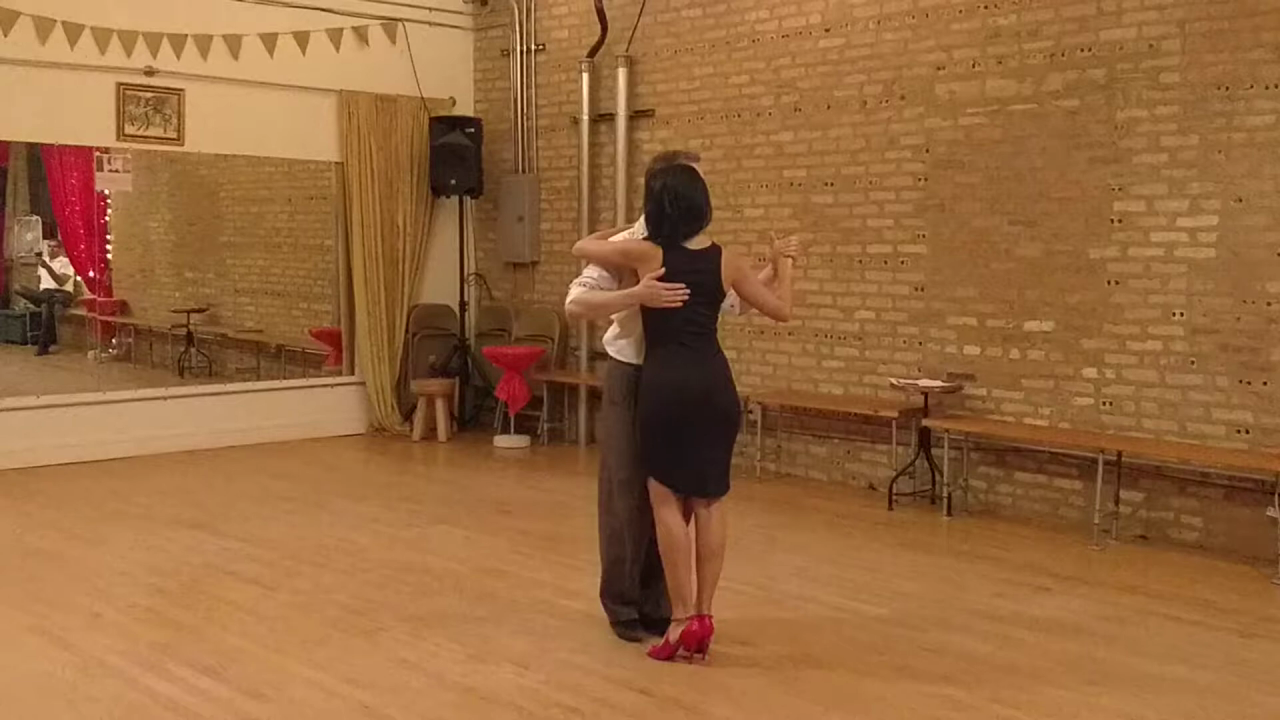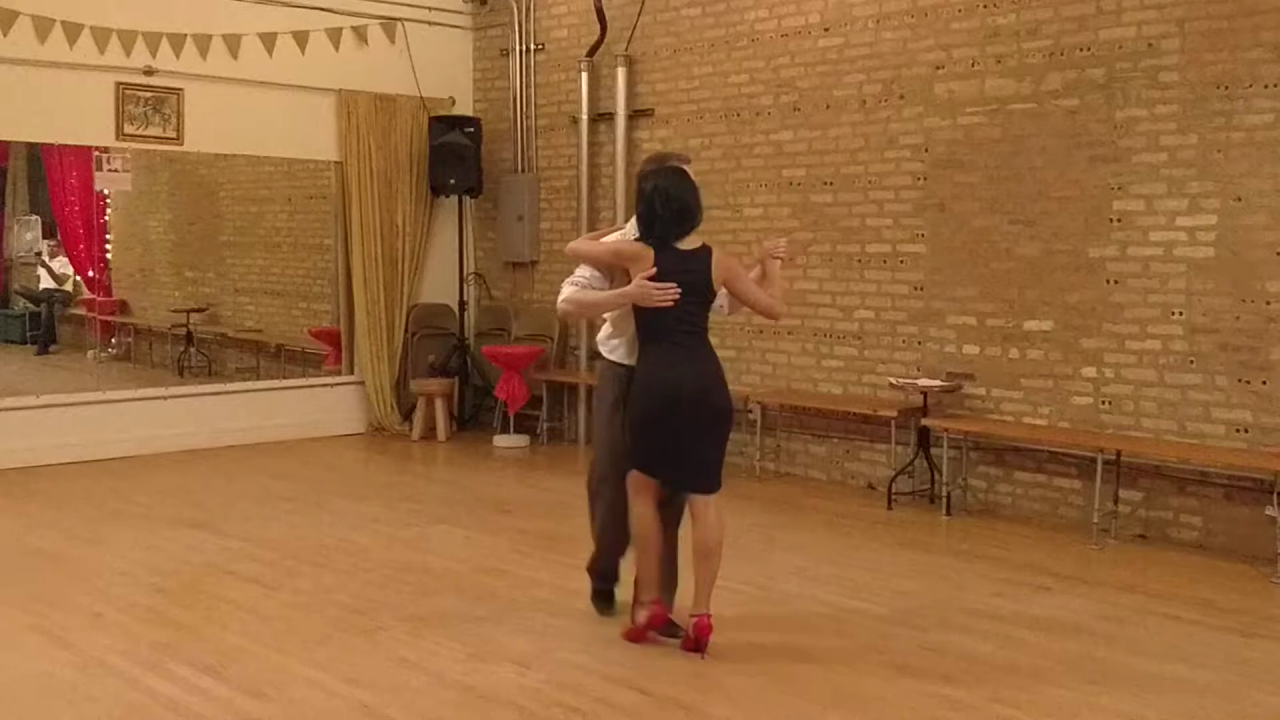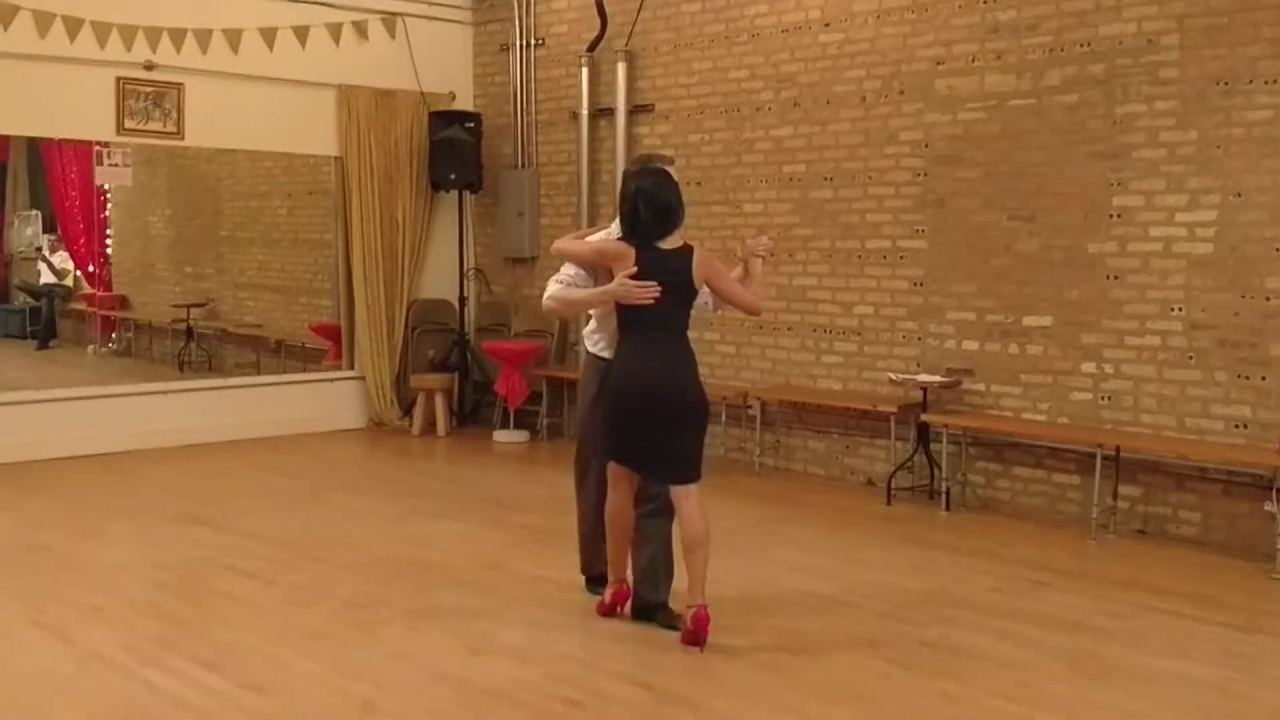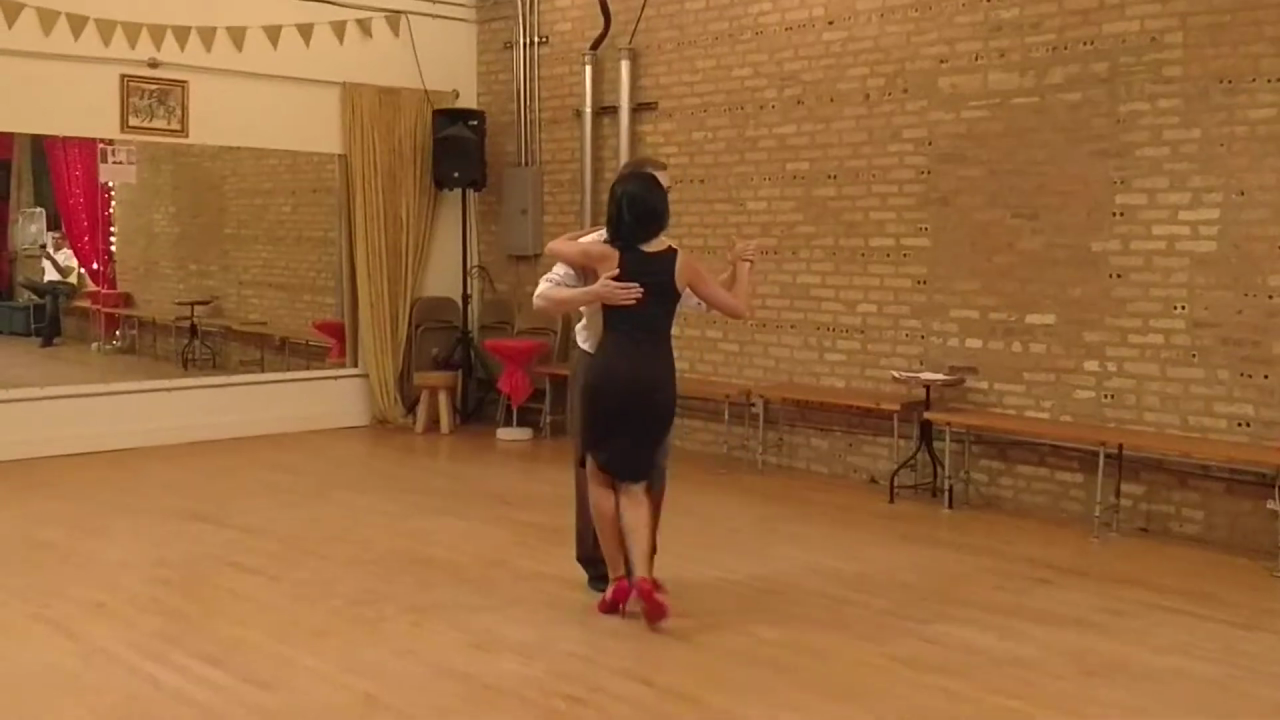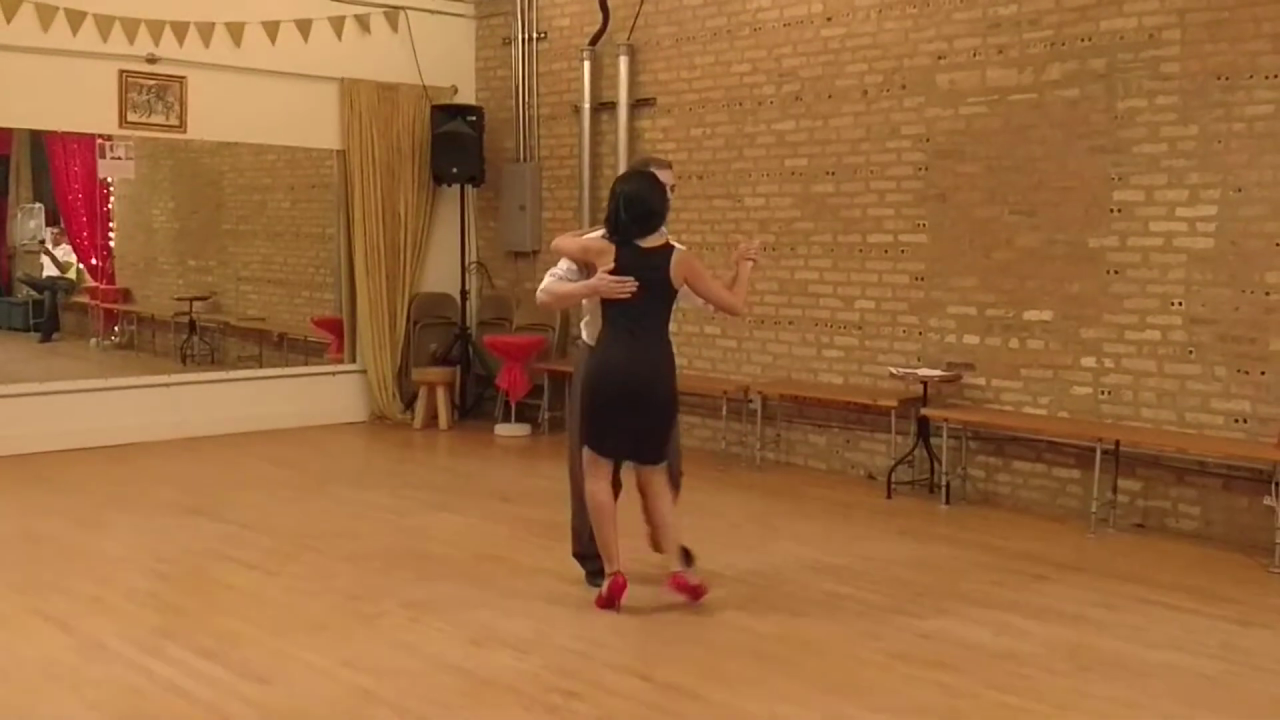
dt=0.3s
person 1, frame 1
left shoulder: (645, 254)
right shoulder: (724, 260)
left elbow: (582, 247)
right elbow: (781, 309)
left wrist: (619, 234)
right wrist: (785, 263)
left hip: (666, 383)
right hip: (715, 385)
left knee: (667, 500)
right knee: (709, 502)
left ankle: (682, 618)
right ankle: (703, 616)
person 1, frame 2
left shoulder: (637, 255)
right shoulder: (715, 261)
left elbow: (575, 247)
right elbow: (773, 307)
left wrist: (611, 235)
right wrist: (772, 262)
left hip: (657, 382)
right hip: (707, 384)
left knee: (642, 491)
right knee: (704, 499)
left ankle: (652, 603)
right ankle: (701, 615)
person 1, frame 3
left shoulder: (619, 253)
right shoulder: (698, 260)
left elbow: (560, 246)
right elbow: (754, 303)
left wrist: (598, 234)
right wrist: (754, 261)
left hip: (632, 376)
right hip: (681, 379)
left knee: (621, 483)
right knee: (686, 492)
left ankle: (617, 585)
right ankle: (698, 604)
person 1, frame 4
left shoulder: (604, 256)
right shoulder: (681, 263)
left elbow: (554, 246)
right elbow: (737, 308)
left wrist: (591, 235)
right wrist: (743, 264)
left hip: (610, 374)
right hip: (656, 379)
left knee: (600, 479)
right knee: (633, 485)
left ankle: (617, 581)
right ankle: (641, 575)
person 1, frame 5
left shoulder: (603, 251)
right shoulder: (679, 260)
left elbow: (559, 243)
right elbow: (734, 305)
right wrist: (746, 264)
left hip: (609, 367)
right hip: (655, 371)
left knee: (597, 471)
right knee: (653, 474)
left ankle: (612, 574)
right ankle: (676, 568)
person 2, frame 1
right shoulder: (624, 248)
left elbow: (735, 302)
right elbow: (575, 304)
left wrist: (773, 267)
right wrist: (637, 295)
right hip: (631, 380)
right knee: (626, 495)
left ankle: (657, 605)
right ankle: (622, 604)
person 2, frame 2
right shoulder: (617, 248)
left elbow: (726, 302)
right elbow: (568, 302)
left wrist: (762, 268)
right wrist: (629, 296)
right hip: (623, 378)
left knee: (668, 494)
right knee: (614, 490)
right ankle: (604, 577)
person 2, frame 3
right shoulder: (601, 247)
left elbow: (710, 299)
right elbow: (552, 300)
left wrist: (744, 266)
right wrist: (610, 293)
right hip: (607, 372)
left knee: (657, 487)
right knee: (598, 479)
left ankle: (650, 597)
right ankle: (595, 570)
person 2, frame 4
right shoulder: (592, 249)
left elbow: (703, 300)
right elbow: (542, 298)
left wrist: (734, 269)
right wrist: (595, 293)
left knee: (650, 471)
right ankle: (596, 564)
person 2, frame 5
left shoulder: (672, 253)
left elbow: (710, 300)
right elbow: (546, 293)
left wrist: (738, 269)
right wrist: (592, 287)
left knee: (666, 461)
right ankle: (593, 558)
